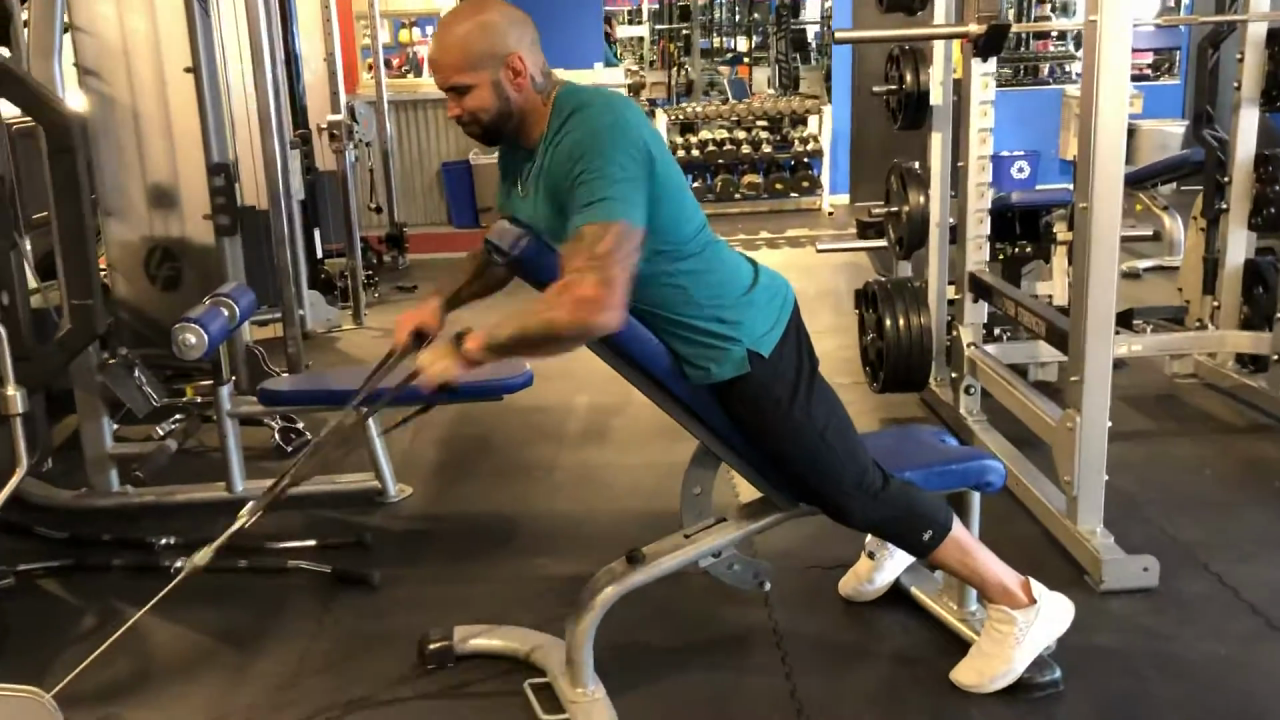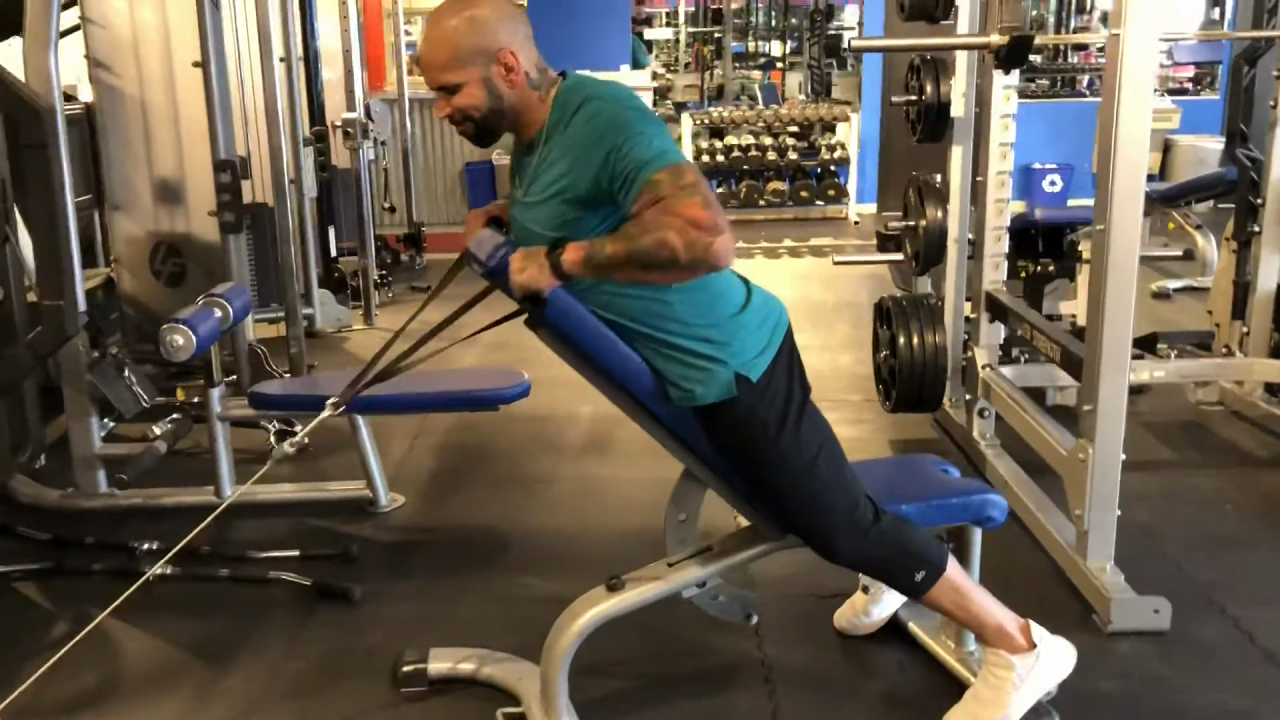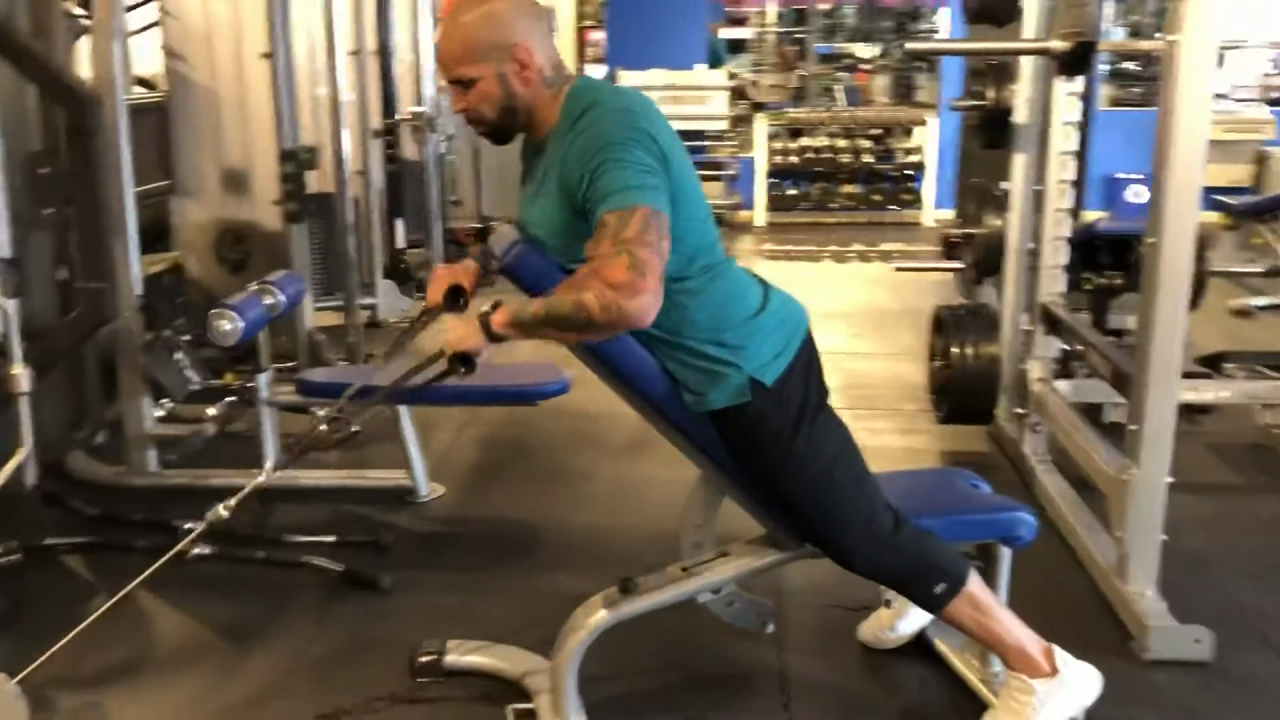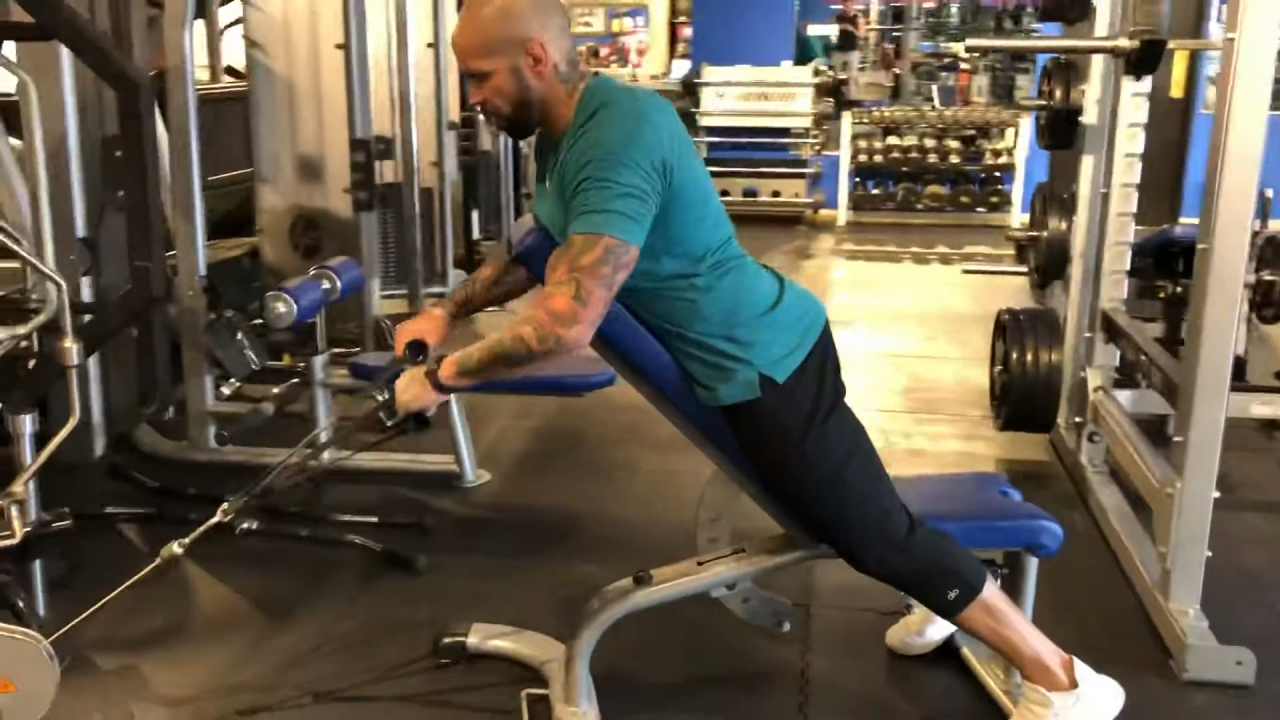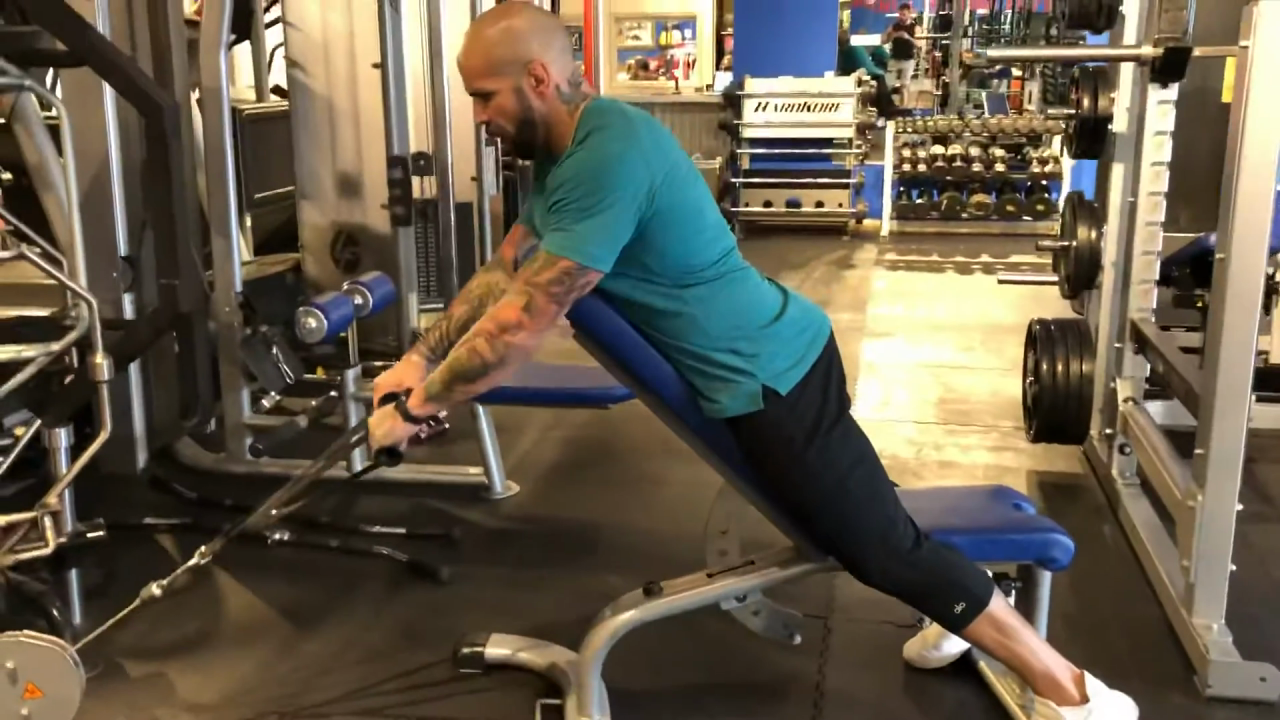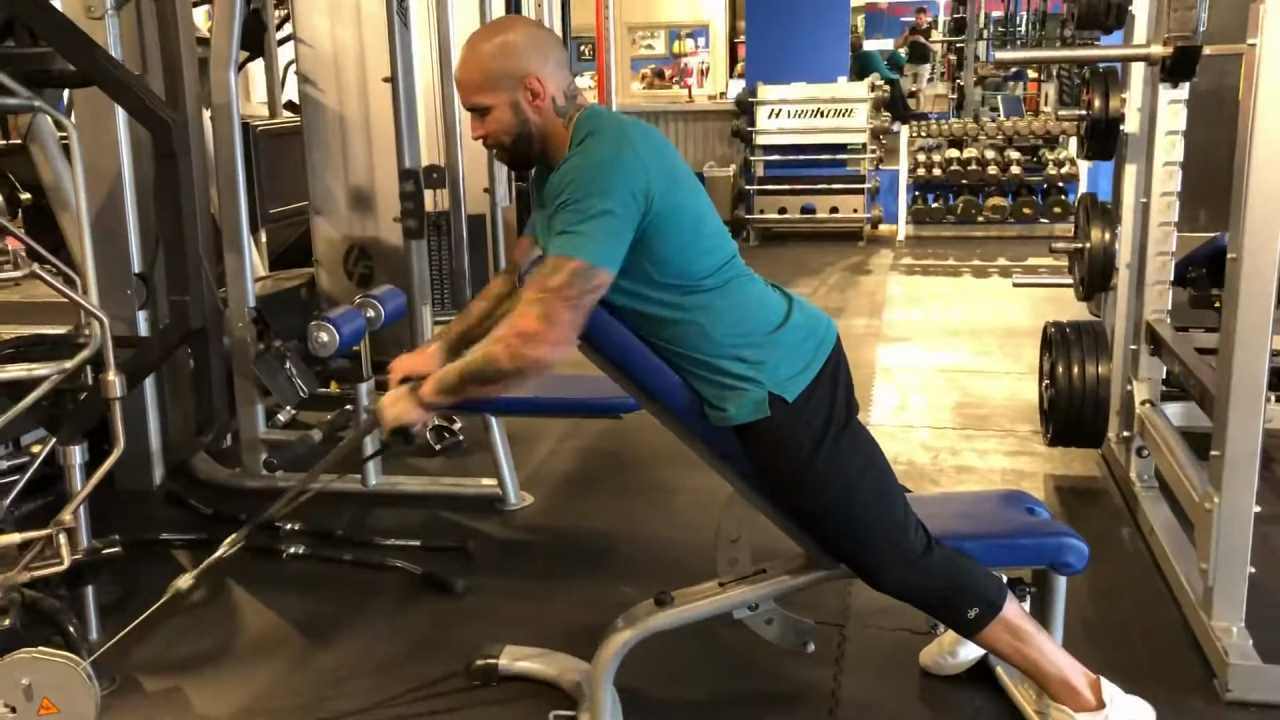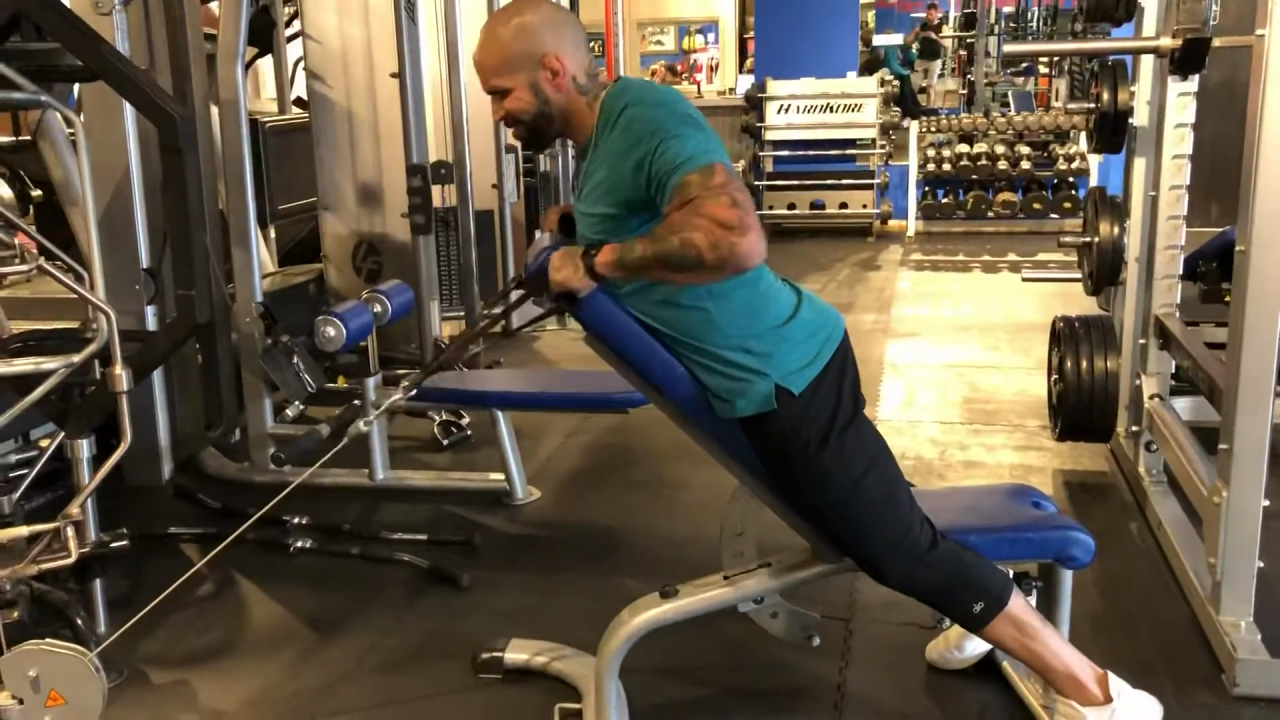
dt=0.4s
person 1, frame 1
left shoulder: (597, 133)
right shoulder: (521, 143)
left elbow: (593, 305)
left wrist: (465, 351)
right wrist: (440, 303)
left hip: (738, 340)
right hip: (701, 339)
left knee: (848, 484)
left ankle: (1022, 604)
right ankle: (889, 540)
person 1, frame 2
left shoulder: (602, 117)
right shoulder: (533, 136)
left elbow: (706, 239)
left wrist: (561, 260)
right wrist: (502, 219)
left hip: (727, 361)
right hip: (693, 360)
left knee: (839, 521)
left ankle: (1022, 647)
right ankle: (887, 576)
person 1, frame 3
left shoulder: (608, 130)
right shoulder: (549, 134)
left elbow: (628, 297)
right elbow: (553, 239)
left wrist: (493, 322)
right wrist: (481, 269)
left hip: (742, 366)
right hip: (720, 359)
left knee: (858, 532)
right ankle: (914, 587)
person 1, frame 4
left shoulder: (614, 139)
right shoulder: (563, 131)
left elbow: (568, 318)
right elbow: (539, 251)
left wrist: (444, 376)
right wrist: (448, 309)
left hip: (761, 363)
right hip: (752, 348)
left knee: (874, 533)
right ankle: (945, 594)
person 1, frame 5
left shoulder: (606, 159)
right shoulder: (569, 148)
left elbow: (521, 324)
right elbow: (508, 270)
left wrist: (416, 408)
right wrist: (421, 357)
left hip: (768, 378)
right hip: (765, 359)
left knee: (883, 548)
right knee: (864, 523)
right ankle: (972, 607)
person 1, frame 6
left shoulder: (599, 166)
right shoulder: (577, 154)
left elbow: (538, 339)
right elbow: (522, 279)
left wrist: (428, 397)
right wrist: (437, 351)
left hip: (775, 385)
right hip: (776, 364)
left knee: (896, 554)
right knee: (877, 528)
right ankle: (983, 611)
person 1, frame 7
left shoulder: (643, 116)
right shoulder: (601, 135)
left elbow: (736, 242)
left wrist: (596, 263)
right wrist: (576, 227)
left hip: (779, 377)
right hip: (779, 362)
left knee: (902, 550)
right ankle: (992, 610)
